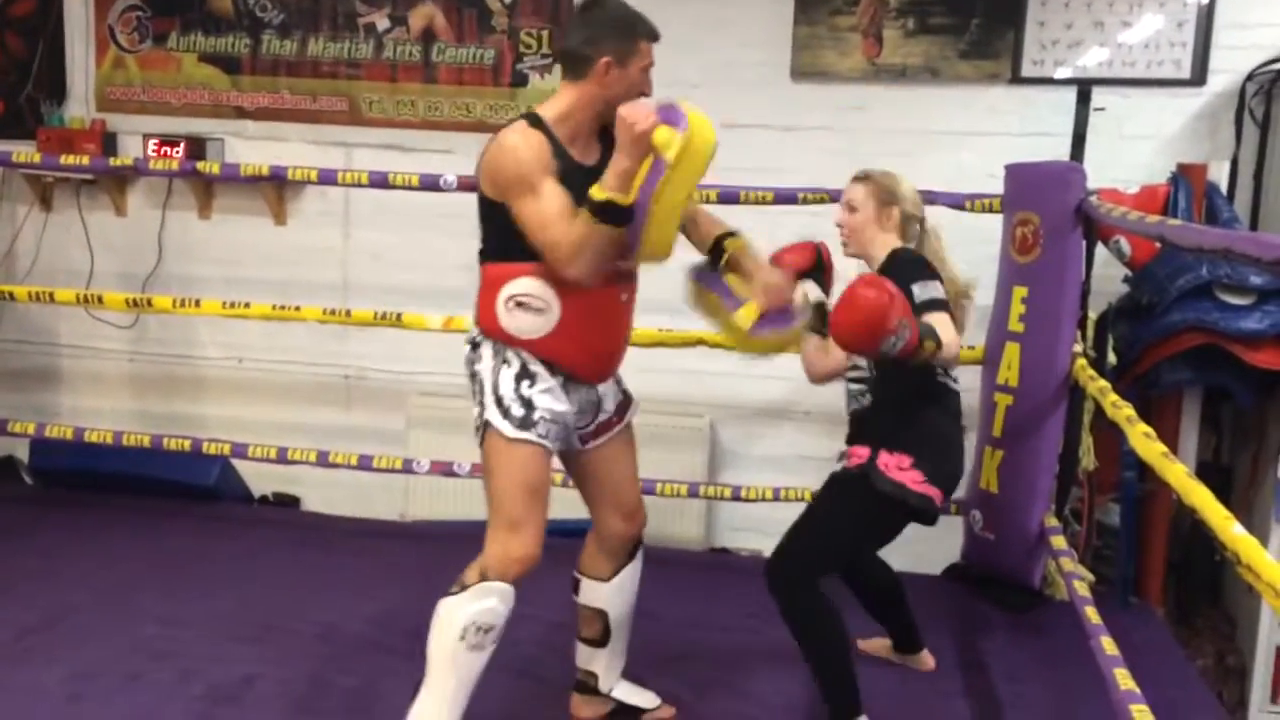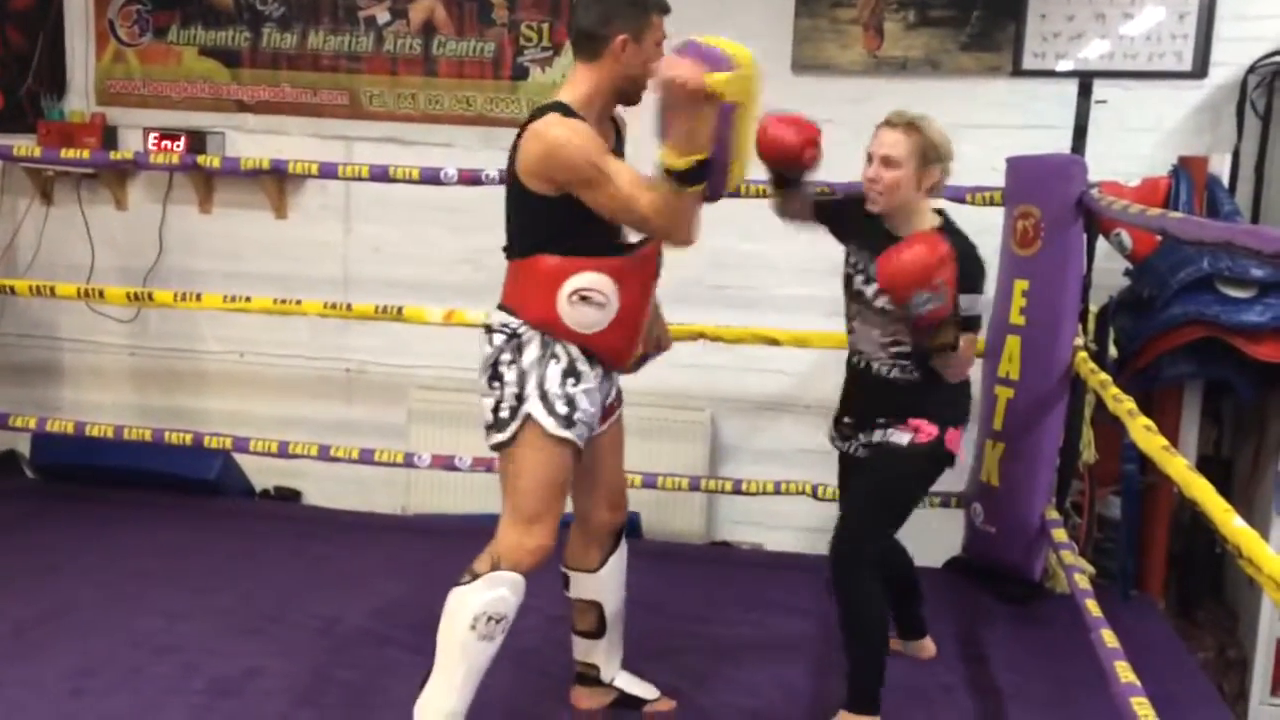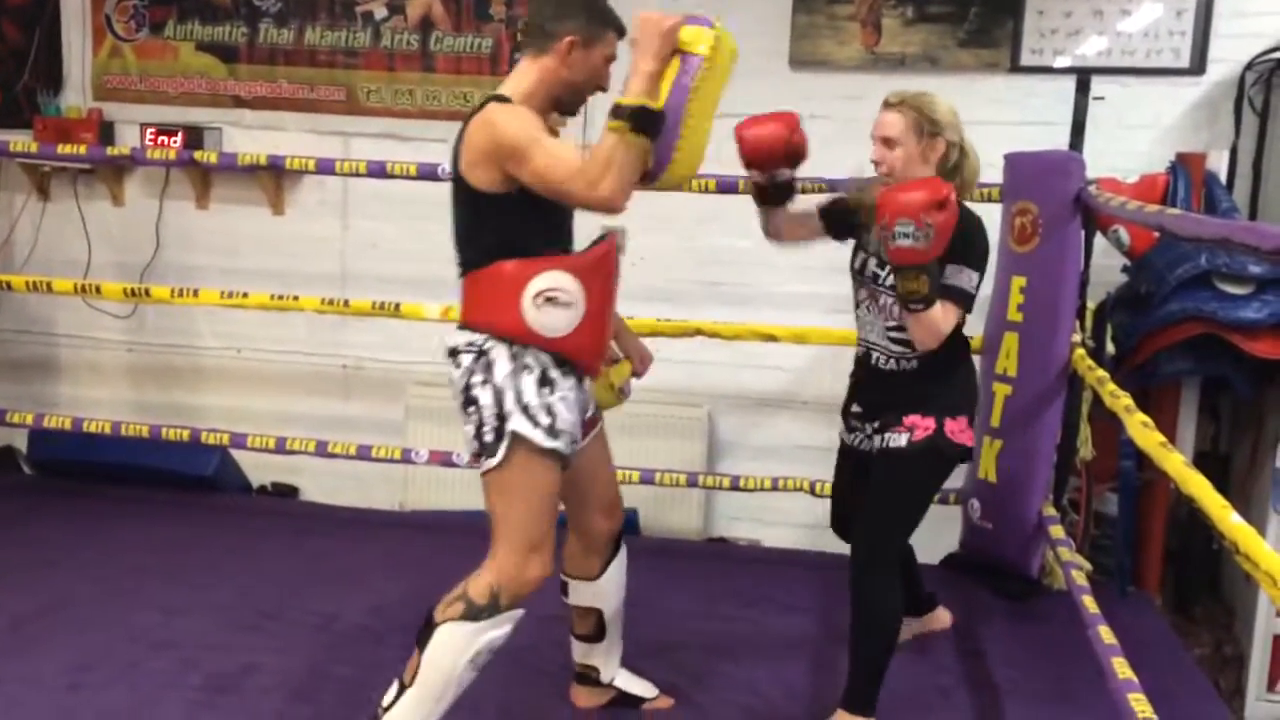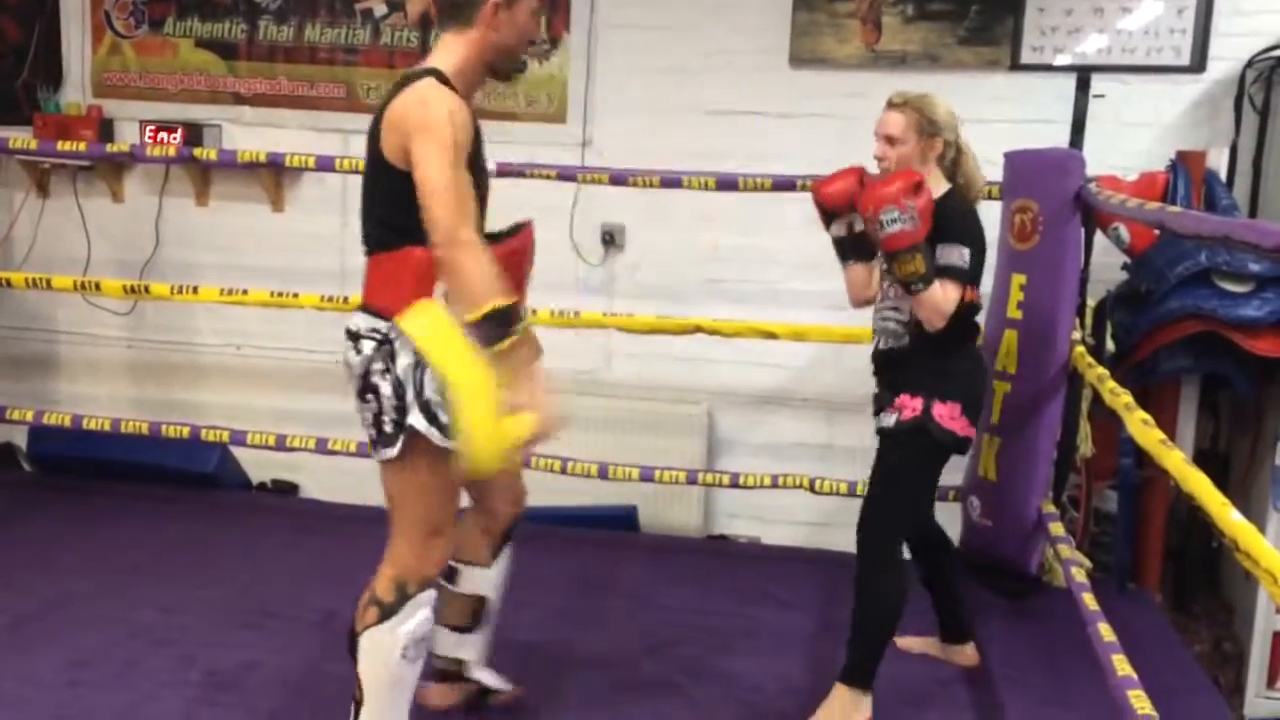
dt=0.3s
person 1, frame 1
left shoulder: (614, 141)
right shoulder: (517, 150)
left elbow: (684, 213)
right elbow: (581, 262)
left wrist: (751, 266)
right wrist: (626, 161)
left hip: (593, 373)
right hip: (524, 369)
left knee: (622, 525)
right knee: (512, 551)
person 1, frame 2
left shoulder: (607, 123)
right shoulder: (559, 140)
right elbow: (675, 228)
left wrist: (646, 309)
right wrist: (687, 126)
left hip: (592, 356)
right hip: (541, 355)
left knee: (605, 518)
right knee: (525, 541)
person 1, frame 3
left shoulder: (530, 131)
right shoulder: (504, 127)
right elbow: (607, 189)
left wrist: (615, 330)
right wrist: (648, 71)
left hip: (552, 368)
right hip: (508, 372)
left knee: (601, 520)
right knee: (518, 569)
person 1, frame 4
left shoulder: (445, 102)
right shoulder: (434, 105)
right elbow: (457, 245)
left wrist: (504, 340)
right wrist: (518, 365)
right hip: (413, 355)
left knee: (501, 505)
right knee: (422, 552)
person 2, frame 1
left shoulder: (908, 270)
right shoulder: (874, 279)
left elbow: (947, 344)
right elbow: (820, 366)
left wrist: (904, 343)
left hip: (904, 457)
right hip: (894, 453)
left knee: (789, 571)
right knee: (842, 550)
right ankle: (911, 647)
person 2, frame 2
left shoulder: (956, 253)
right shoulder: (862, 218)
left elbow: (955, 367)
right elbow: (790, 208)
left wrist: (931, 318)
right wrist: (787, 174)
left hip: (920, 424)
right hip: (864, 414)
left knee: (854, 549)
right knee: (870, 533)
right ankle: (912, 634)
person 2, frame 3
left shoulder: (963, 231)
right shoulder: (873, 205)
left elbow: (929, 334)
right elbow: (783, 229)
left wrist: (913, 263)
right wrist: (768, 176)
left hip: (927, 415)
right hip: (870, 402)
left knee: (873, 551)
right knee: (850, 523)
right ankle: (924, 610)
person 2, frame 4
left shoulder: (956, 217)
right shoulder: (905, 211)
left elbow: (936, 314)
right elbow: (864, 293)
left wrist: (903, 247)
right wrist: (846, 228)
left hip: (938, 395)
right hip: (907, 389)
left knee: (878, 530)
right knee: (912, 518)
right ankle: (957, 640)
